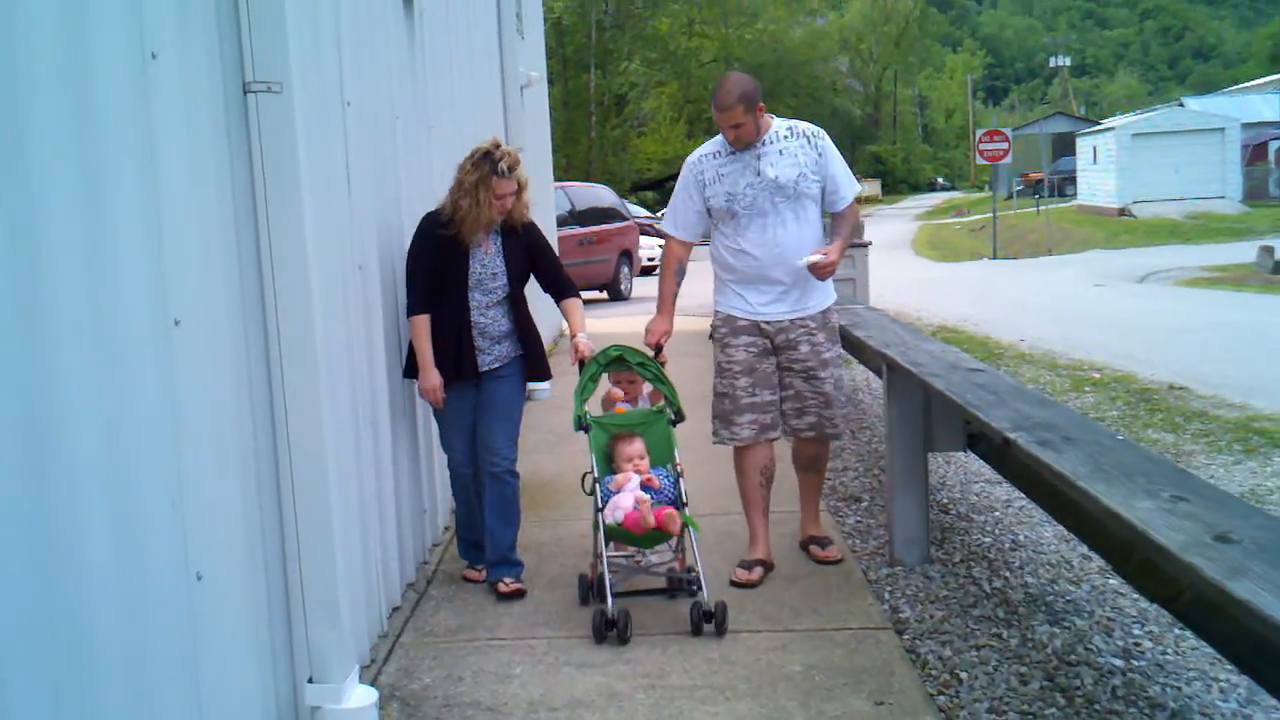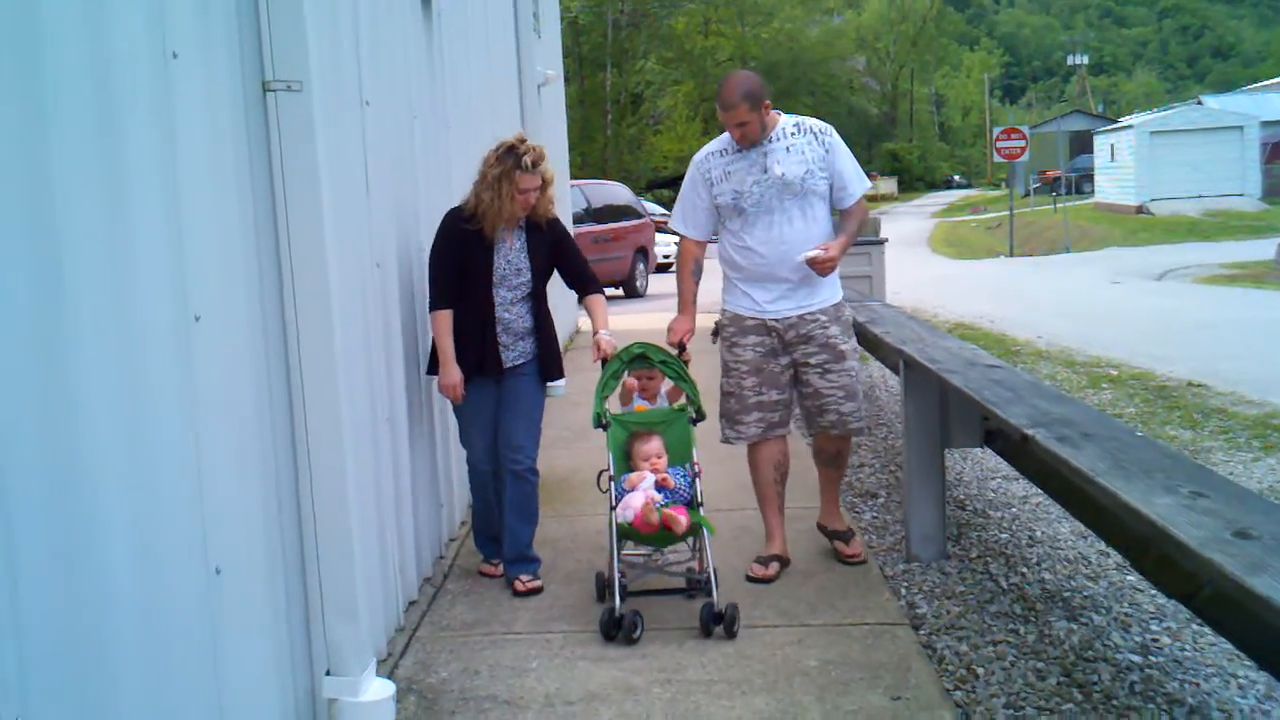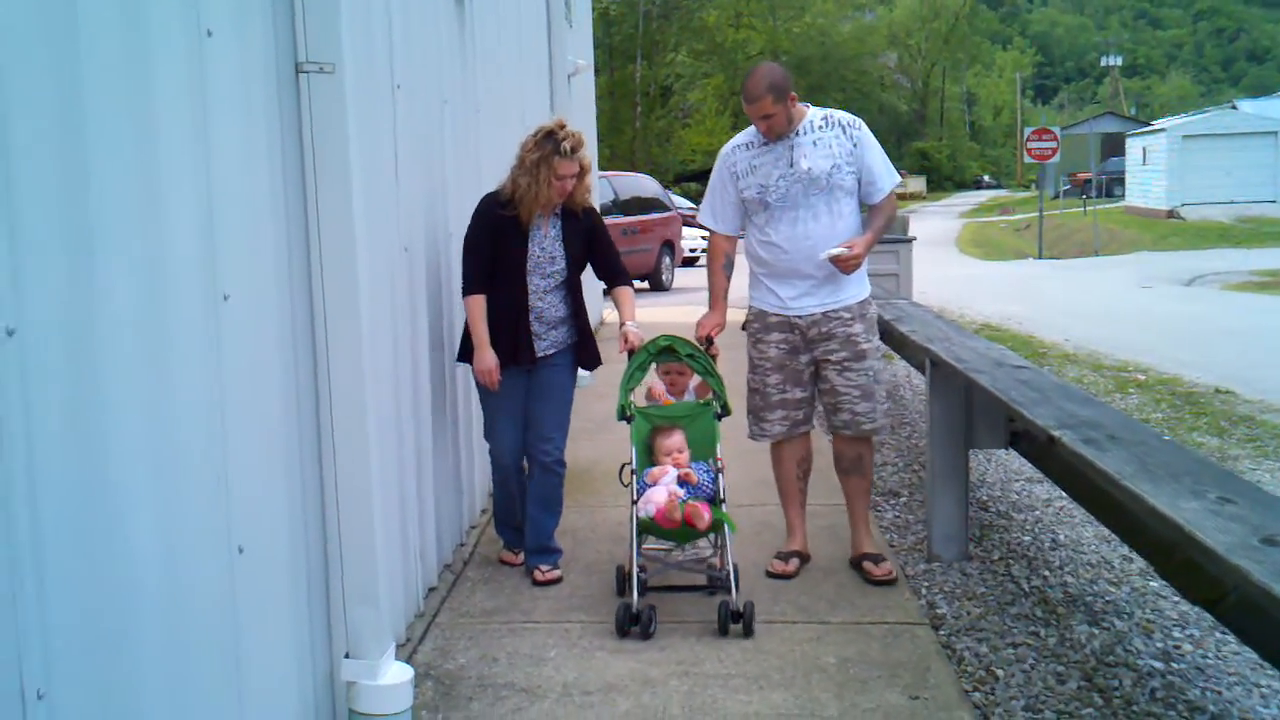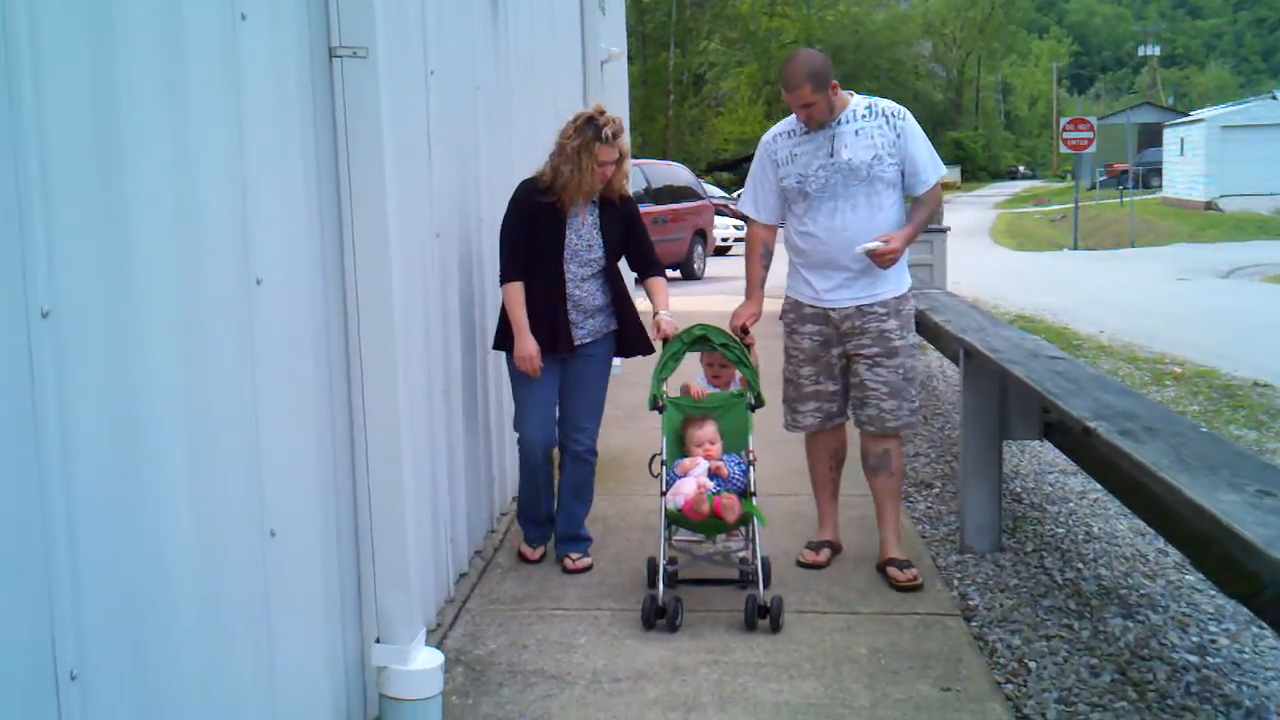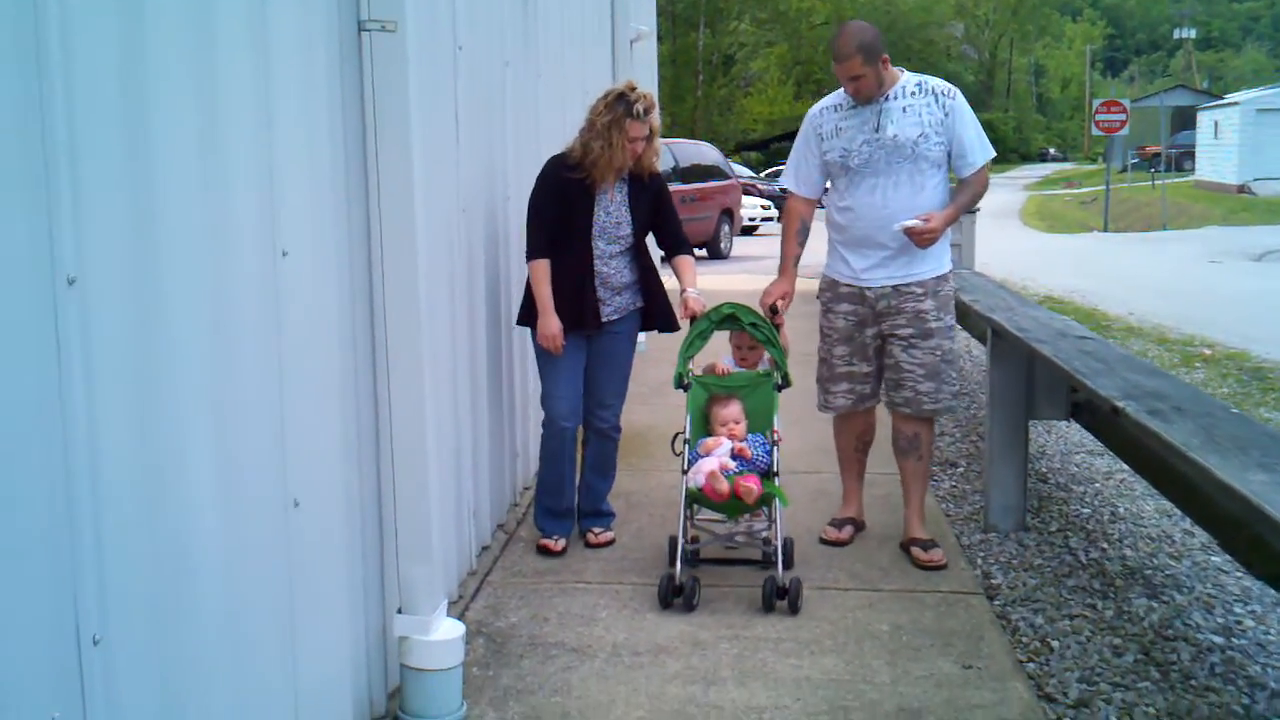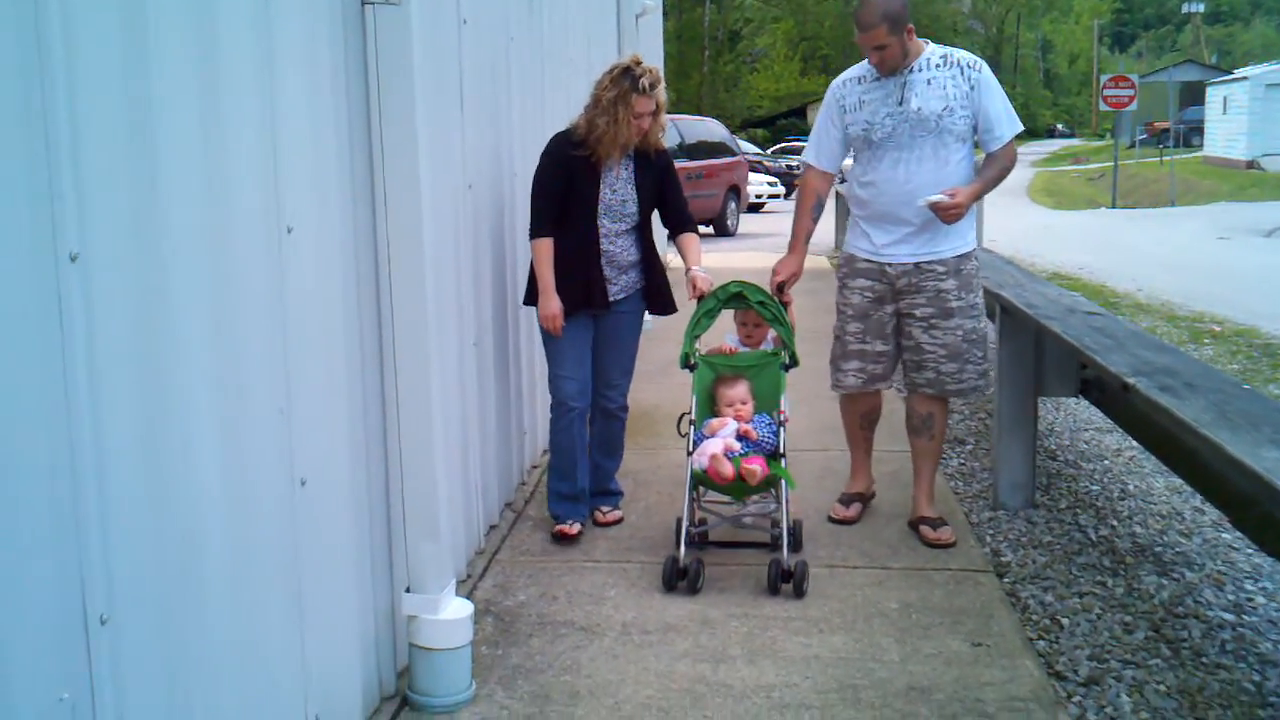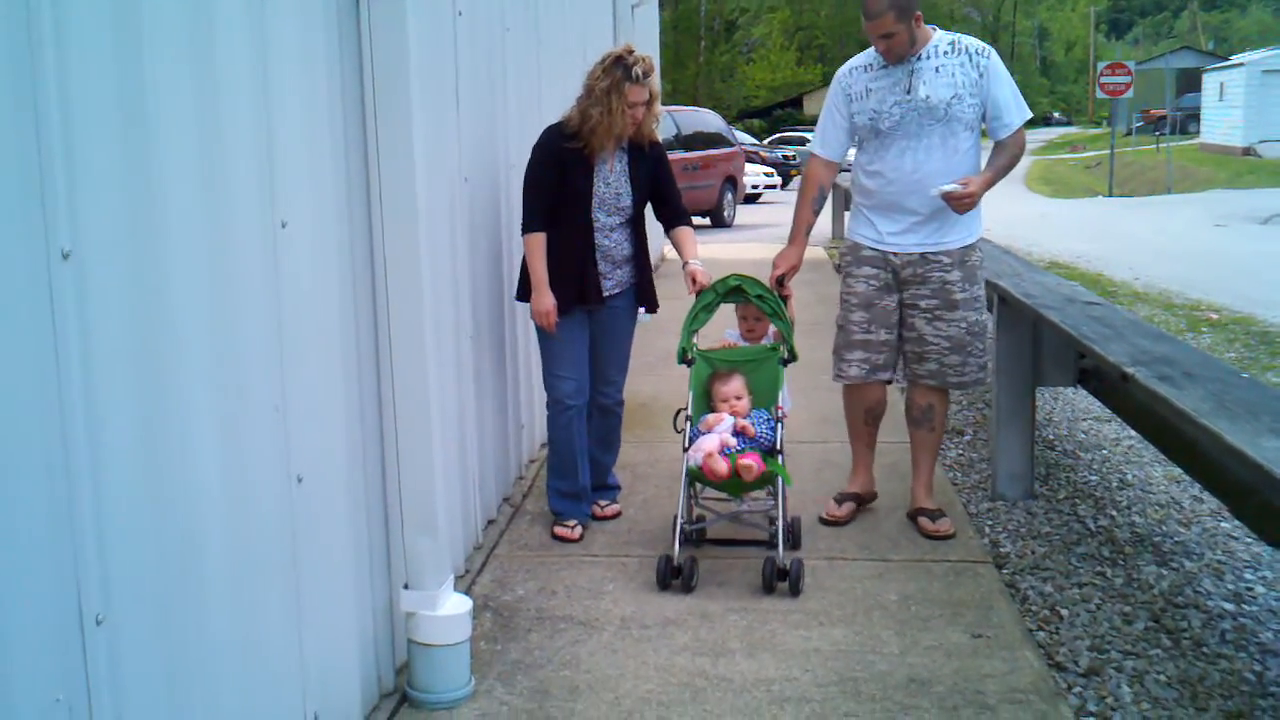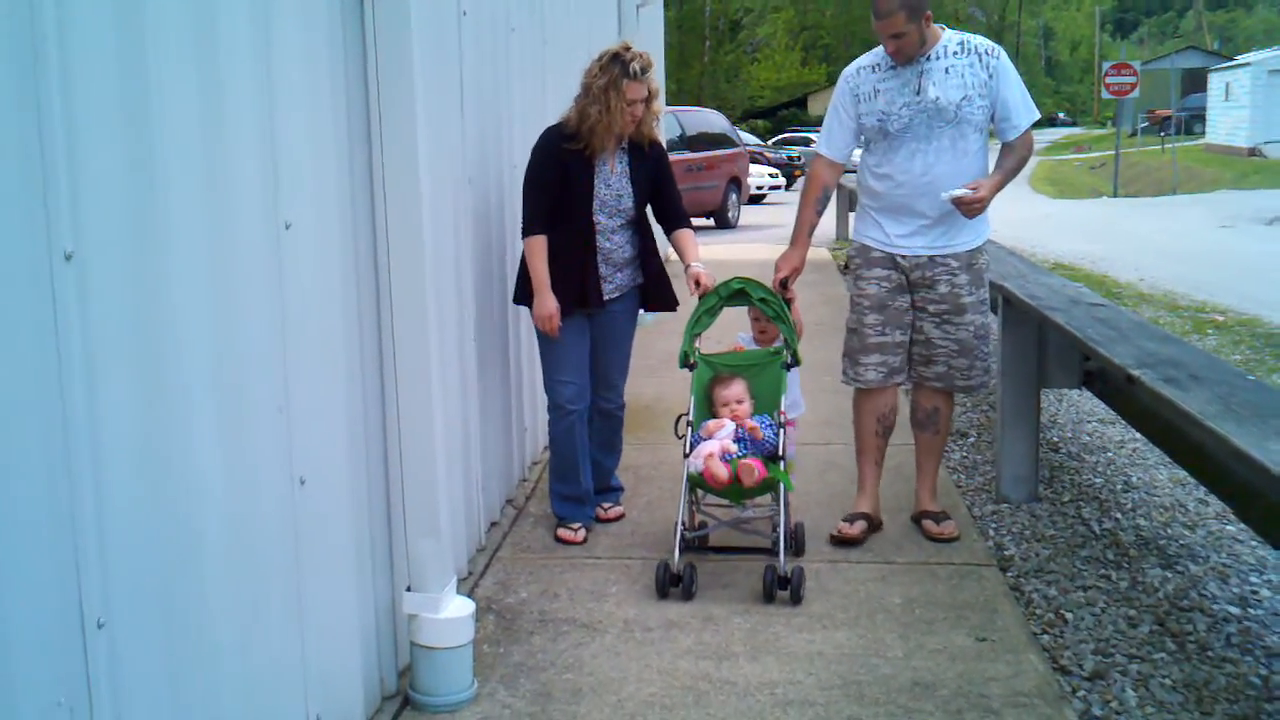
dt=0.2s
person 1, frame 1
left shoulder: (810, 141)
right shoulder: (701, 164)
left elbow: (847, 208)
right elbow: (679, 242)
left wrist: (837, 247)
right wrist: (664, 313)
left hip: (810, 312)
right hip: (740, 318)
left knee: (813, 427)
right knee: (750, 431)
left ankle: (811, 525)
right ankle: (759, 546)
person 1, frame 2
left shoulder: (819, 138)
right shoulder: (708, 162)
left elbow: (855, 205)
right elbow: (693, 241)
left wrist: (839, 244)
right wrist: (686, 313)
left hip: (820, 308)
right hip: (748, 317)
left knee: (836, 421)
right knee: (762, 429)
left ankle: (831, 515)
right ankle: (775, 542)
person 1, frame 3
left shoulder: (847, 131)
right shoulder: (734, 155)
left elbow: (884, 201)
right elbow: (722, 237)
left wrist: (865, 241)
right wrist: (717, 308)
left hip: (845, 306)
right hip: (774, 314)
left knee: (855, 425)
right knee: (785, 427)
left ankle: (863, 541)
right ankle: (796, 538)
person 1, frame 4
left shoulder: (892, 121)
right shoulder: (776, 143)
left elbow: (929, 193)
right elbow: (762, 225)
left wrist: (905, 236)
right wrist: (754, 298)
left hip: (882, 300)
right hip: (810, 304)
left knee: (883, 421)
right knee: (820, 419)
left ankle: (891, 545)
right ankle: (827, 529)
person 1, frame 5
left shoulder: (942, 100)
right shoulder: (823, 116)
left elbow: (976, 176)
right elbow: (802, 200)
left wrist: (946, 217)
right wrist: (786, 275)
left hip: (920, 282)
right hip: (846, 283)
left knee: (917, 403)
right knee: (850, 400)
left ankle: (915, 525)
right ankle: (851, 506)
person 1, frame 6
left shoulder: (968, 72)
right shoulder: (846, 88)
left elbow: (1003, 150)
right elbow: (818, 174)
left wrist: (972, 191)
right wrist: (796, 252)
left hip: (943, 260)
right hip: (866, 258)
left knee: (933, 383)
right knee: (857, 377)
left ankle: (924, 502)
right ankle: (860, 480)
person 1, frame 7
left shoulder: (976, 59)
right shoulder: (852, 76)
left elbow: (1013, 137)
right elbow: (822, 164)
left wrist: (983, 180)
right wrist: (796, 244)
left hip: (948, 249)
right hip: (870, 247)
left knee: (933, 375)
right knee: (861, 370)
left ankle: (923, 495)
right ankle: (861, 478)
person 1, frame 8
left shoulder: (985, 59)
right shoulder: (859, 76)
left elbow: (1020, 138)
right elbow: (827, 164)
left wrist: (993, 183)
right wrist: (798, 246)
left hip: (956, 250)
right hip: (878, 249)
left knee: (939, 377)
right knee: (874, 376)
left ankle: (927, 497)
right ankle: (867, 501)
person 2, frame 1
left shoulder: (522, 231)
right shoulder: (436, 230)
left elbow: (560, 285)
right elbow: (418, 303)
left wrist: (579, 333)
right wrist: (427, 367)
left hip: (505, 362)
right hip: (451, 365)
left knee: (499, 462)
right knee: (463, 464)
left ankle: (504, 566)
right ankle: (475, 554)
person 2, frame 2
left shoulder: (546, 228)
right shoulder: (460, 226)
left elbow: (585, 282)
right elbow: (441, 298)
left wrist: (601, 330)
right wrist: (447, 362)
left hip: (526, 360)
right hip: (473, 361)
left knee: (519, 461)
right knee: (482, 460)
left ankle: (521, 562)
right ankle: (492, 548)
person 2, frame 3
left shoulder: (581, 217)
right shoulder: (495, 211)
left elbow: (615, 274)
right elbow: (474, 283)
left wrist: (628, 321)
right wrist: (482, 347)
left hip: (558, 350)
right hip: (504, 350)
left knee: (548, 453)
right knee: (505, 451)
left ankle: (542, 552)
right ankle: (513, 536)
person 2, frame 4
left shoulder: (618, 205)
right shoulder: (532, 198)
left elbow: (647, 264)
right elbow: (512, 271)
left wrist: (661, 311)
right wrist: (522, 334)
left hip: (595, 338)
right hip: (537, 338)
left knee: (580, 443)
right knee: (535, 440)
left ankle: (572, 538)
right ankle: (535, 530)
person 2, frame 5
left shoulder: (648, 183)
right shoulder: (561, 174)
left elbow: (675, 242)
right elbow: (538, 248)
left wrist: (689, 289)
right wrist: (546, 312)
left hip: (620, 316)
right hip: (564, 315)
left knee: (604, 420)
right knee: (562, 418)
left ankle: (595, 514)
right ankle: (553, 521)
person 2, frame 6
left shoulder: (654, 159)
right shoulder: (566, 150)
left elbow: (679, 220)
right elbow: (542, 226)
left wrist: (694, 267)
right wrist: (546, 292)
left hip: (625, 294)
right hip: (569, 294)
left knee: (611, 400)
right knee: (571, 398)
left ankle: (602, 493)
right ankle: (568, 507)
person 2, frame 7
left shoulder: (647, 151)
right shoulder: (558, 143)
left elbow: (673, 213)
right elbow: (534, 220)
left wrist: (691, 260)
right wrist: (540, 287)
left hip: (619, 288)
right hip: (563, 290)
left knee: (607, 395)
right knee: (568, 396)
left ankle: (600, 487)
right ankle: (569, 506)
person 2, frame 8
left shoulder: (648, 151)
right shoulder: (557, 145)
left elbow: (673, 215)
right elbow: (535, 224)
left wrist: (693, 263)
right wrist: (542, 291)
left hip: (620, 292)
right hip: (564, 293)
left knee: (609, 399)
right knee: (569, 401)
left ankle: (604, 488)
right ankle: (573, 508)
